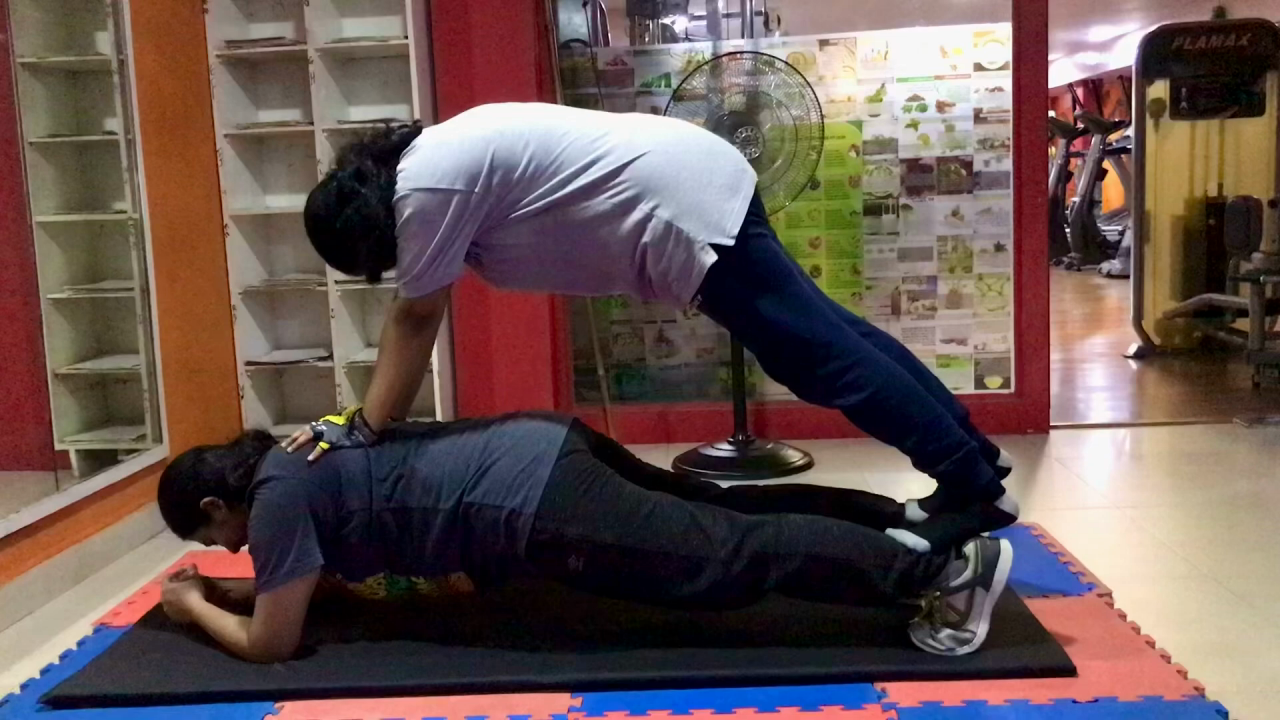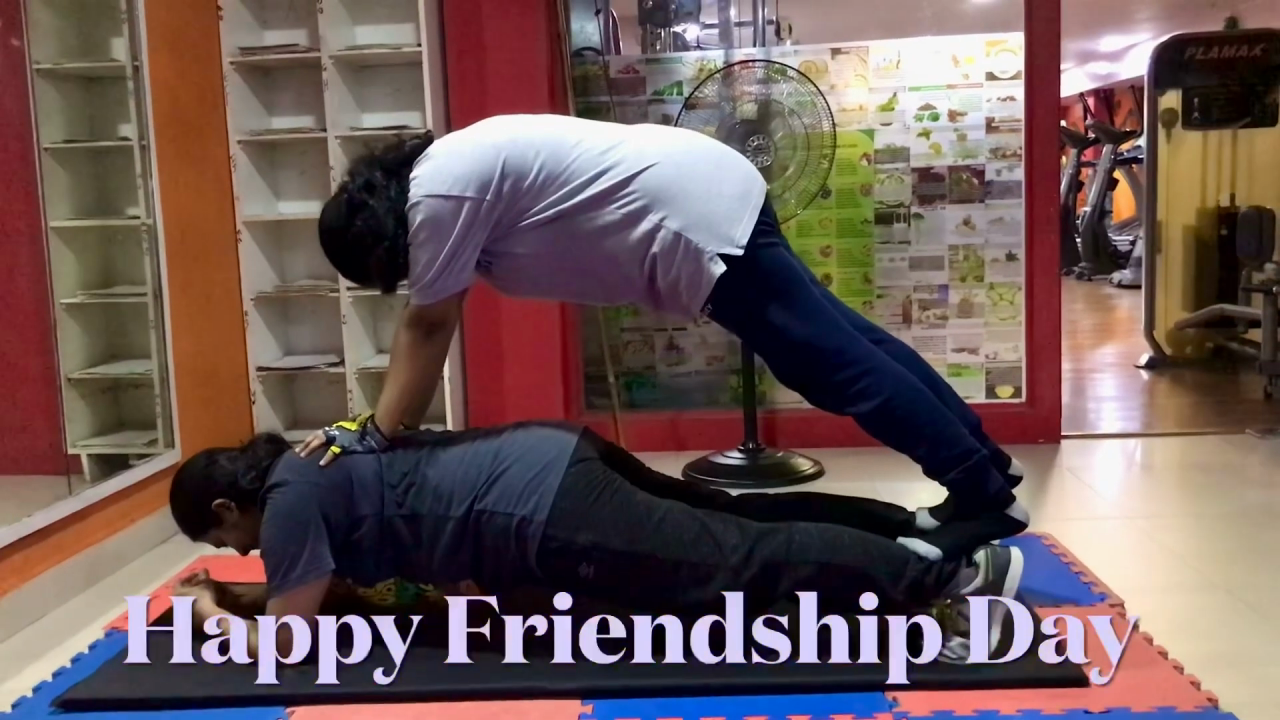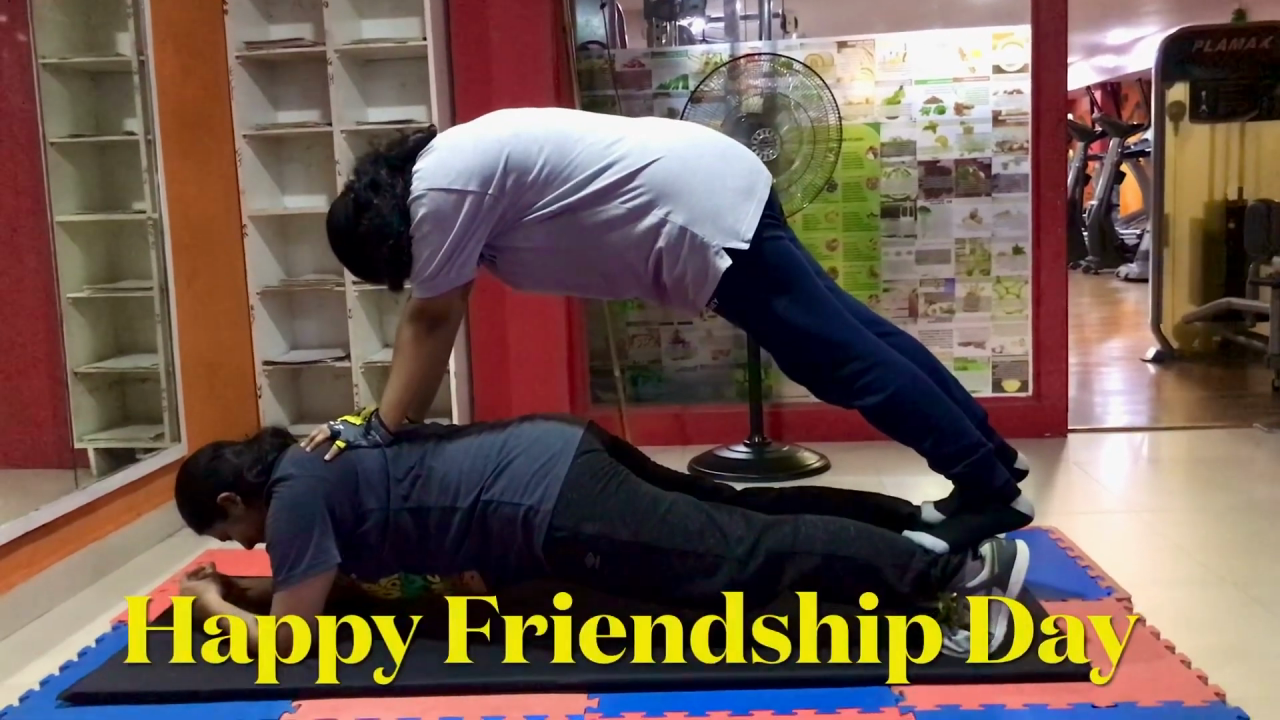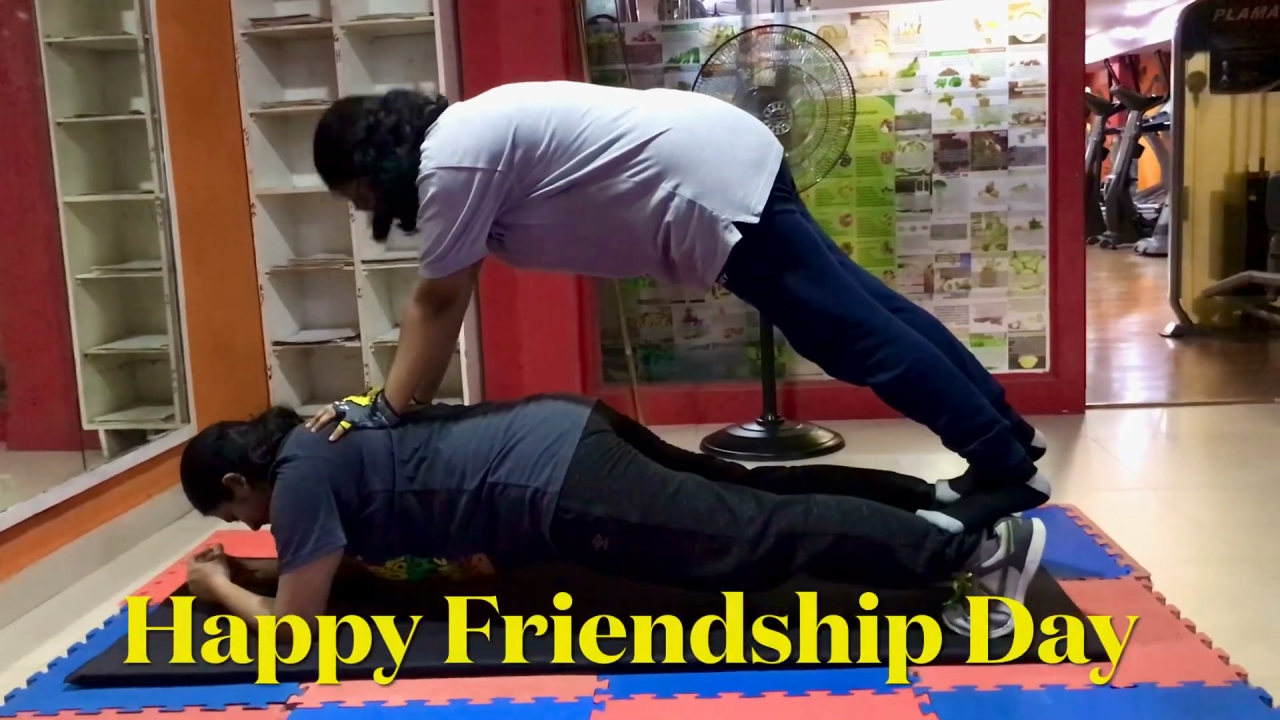
dt=1s
person 1, frame 1
left shoulder: (278, 497)
right shoulder: (296, 462)
left elbow: (274, 638)
right elbow: (333, 569)
left wrist: (193, 604)
right wrist: (251, 581)
left hip: (532, 503)
right hip: (537, 452)
left knee: (732, 558)
right knee: (723, 515)
left ankle: (947, 565)
right ankle: (909, 523)
person 1, frame 2
left shoulder: (288, 502)
right shoulder: (306, 468)
left elbow: (286, 643)
right elbow: (333, 579)
left wrist: (208, 610)
right wrist: (258, 588)
left hip: (544, 513)
right hip: (547, 461)
left knee: (743, 566)
right knee: (732, 523)
left ankle: (954, 574)
right ankle: (920, 533)
person 1, frame 3
left shoulder: (294, 495)
right shoulder: (314, 462)
left elbow: (291, 639)
right elbow: (358, 566)
left wrist: (215, 606)
right wrist: (269, 580)
left hip: (550, 506)
right hip: (553, 455)
left knee: (749, 559)
right knee: (739, 519)
left ankle: (959, 568)
right ankle: (925, 527)
person 1, frame 4
left shoulder: (300, 476)
right shoulder: (321, 441)
left elbow: (296, 621)
right elbow: (333, 557)
left wrist: (221, 586)
right wrist: (276, 560)
left hip: (560, 487)
right hip: (561, 435)
left knee: (763, 539)
right knee: (753, 498)
left ankle: (978, 546)
right ankle: (937, 503)
person 2, frame 1
left shoulder: (425, 184)
right shoulder: (441, 160)
left elbow: (414, 320)
right elbow: (417, 318)
left wrist: (361, 431)
right wrist: (370, 424)
left hip: (684, 208)
right hip: (699, 182)
left knee: (827, 360)
right knee: (831, 338)
left ankle: (974, 488)
right ankle: (974, 456)
person 2, frame 2
left shoulder: (437, 192)
right shoulder: (454, 172)
left elbow: (427, 327)
right elbow: (430, 324)
left wrist: (374, 437)
right wrist: (381, 428)
left hip: (698, 219)
right hip: (712, 193)
left knee: (840, 367)
right knee: (846, 344)
left ankle: (985, 495)
right ankle: (985, 464)
person 2, frame 3
left shoulder: (440, 185)
right shoulder: (457, 165)
left elbow: (429, 322)
right elbow: (435, 317)
left wrist: (378, 432)
right wrist: (385, 423)
left hip: (701, 210)
right hip: (715, 185)
left knee: (846, 361)
right knee: (851, 336)
left ankle: (990, 488)
right ankle: (991, 458)
person 2, frame 4
left shoulder: (449, 158)
right shoulder: (465, 134)
left elbow: (438, 301)
right elbow: (442, 298)
left wrist: (383, 413)
right wrist: (388, 406)
left hip: (712, 184)
right hip: (725, 158)
left knee: (860, 336)
right knee: (868, 312)
left ankle: (1007, 467)
right ankle: (1008, 434)
